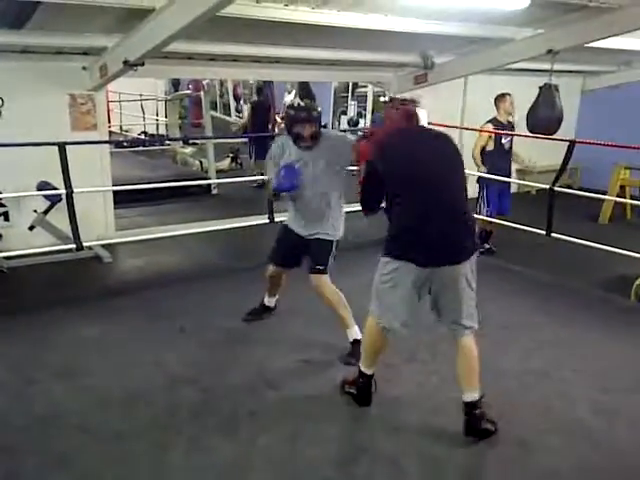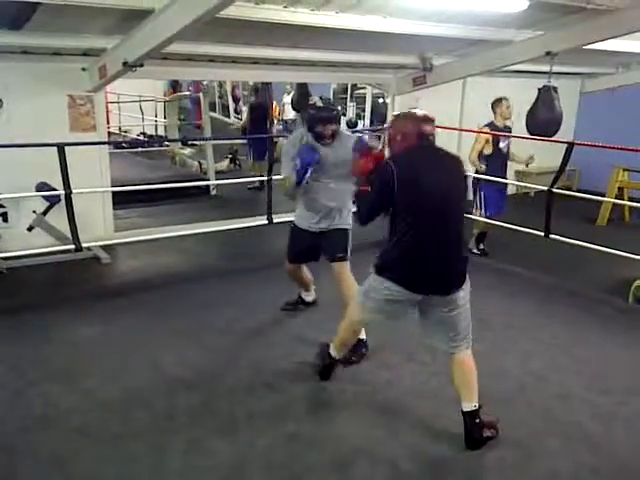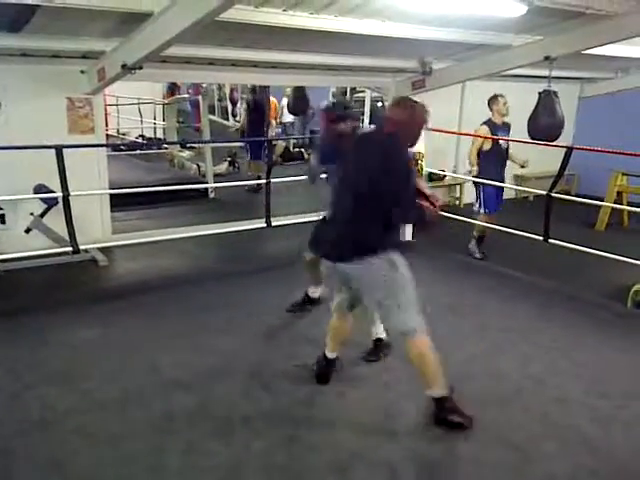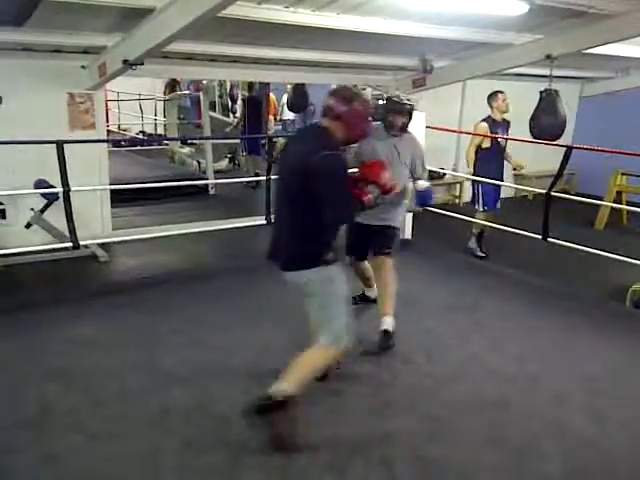
dt=0.3s
person 1, frame 1
left shoulder: (386, 152)
right shoulder: (447, 144)
left elbow: (369, 205)
left wrist: (368, 167)
left hip: (407, 251)
right hip: (458, 251)
left knee: (380, 319)
right knee: (463, 332)
left ankle: (363, 383)
right ankle: (473, 413)
person 1, frame 2
left shoulder: (395, 167)
right shoulder: (455, 165)
left elbow: (365, 214)
left wrist: (363, 181)
left hip: (399, 271)
right hip: (450, 276)
left knee: (361, 307)
right knee: (460, 346)
left ankle: (331, 358)
right ankle: (473, 423)
person 1, frame 3
left shoulder: (360, 143)
right shoulder: (397, 157)
right elbow: (397, 214)
right wrist: (422, 203)
left hip: (333, 244)
right hip: (370, 250)
left knee: (344, 305)
right knee: (412, 328)
left ankle: (326, 362)
right ankle: (442, 402)
person 1, frame 4
left shoulder: (301, 140)
right shoulder: (327, 156)
right elbow: (335, 216)
left wrist: (348, 182)
left hip: (286, 248)
right hip: (312, 255)
left knee: (319, 303)
right knee: (335, 339)
left ankle: (312, 364)
right ankle: (272, 401)
person 2, frame 1
left shoulder: (337, 143)
right shoulder: (280, 147)
left hip: (325, 226)
right hip: (296, 223)
left knee: (320, 283)
right knee: (274, 271)
left ankle: (357, 338)
right ankle: (268, 303)
person 2, frame 2
left shoulder: (349, 143)
right shoulder: (295, 143)
right elbow: (289, 186)
right wrist: (301, 171)
left hip: (337, 220)
right hip: (305, 219)
left knee: (341, 272)
right knee: (292, 266)
left ankle: (360, 338)
right ankle: (308, 296)
person 2, frame 3
right shoulder: (328, 141)
right elbow: (313, 176)
right wrist: (322, 162)
right knee: (311, 257)
left ankle: (380, 337)
right ankle: (314, 294)
person 2, frame 4
left shoulder: (413, 145)
right shoulder: (371, 133)
left elbow: (419, 179)
right elbow: (357, 162)
left hip: (389, 214)
right hip: (362, 208)
left knee: (384, 263)
right knee: (355, 259)
left ankle: (387, 327)
right ankle: (370, 292)
person 3, frame 1
left shoulder: (511, 125)
right shoulder: (490, 127)
right elbow: (476, 150)
left wrist: (522, 162)
right wrist: (480, 167)
left hip: (505, 176)
right hip: (489, 177)
left knee: (500, 213)
right knee: (486, 212)
left ankle: (485, 241)
right ankle: (476, 240)
person 3, frame 2
left shoulder: (508, 129)
right shoulder: (487, 131)
right elbow: (473, 154)
left wrist: (522, 161)
right wrist: (477, 165)
left hip: (500, 179)
right hip: (486, 179)
left knee: (494, 214)
right knee: (485, 214)
left ankle: (481, 241)
right ankle: (474, 242)
person 3, frame 3
left shoulder: (506, 127)
right shoulder: (485, 128)
right elbow: (473, 152)
left wrist: (518, 161)
right wrist: (474, 167)
left hip: (499, 178)
right hip: (485, 179)
left knee: (491, 213)
right knee: (485, 213)
left ankle: (479, 244)
right ankle: (473, 243)
person 3, frame 4
left shoulder: (506, 124)
right shoulder: (484, 125)
right elbow: (471, 148)
left wrist: (513, 163)
right wrist: (471, 168)
left hip: (497, 174)
right hip: (483, 175)
left knee: (491, 210)
right knee: (485, 209)
left ankle: (479, 241)
right ankle: (474, 240)
